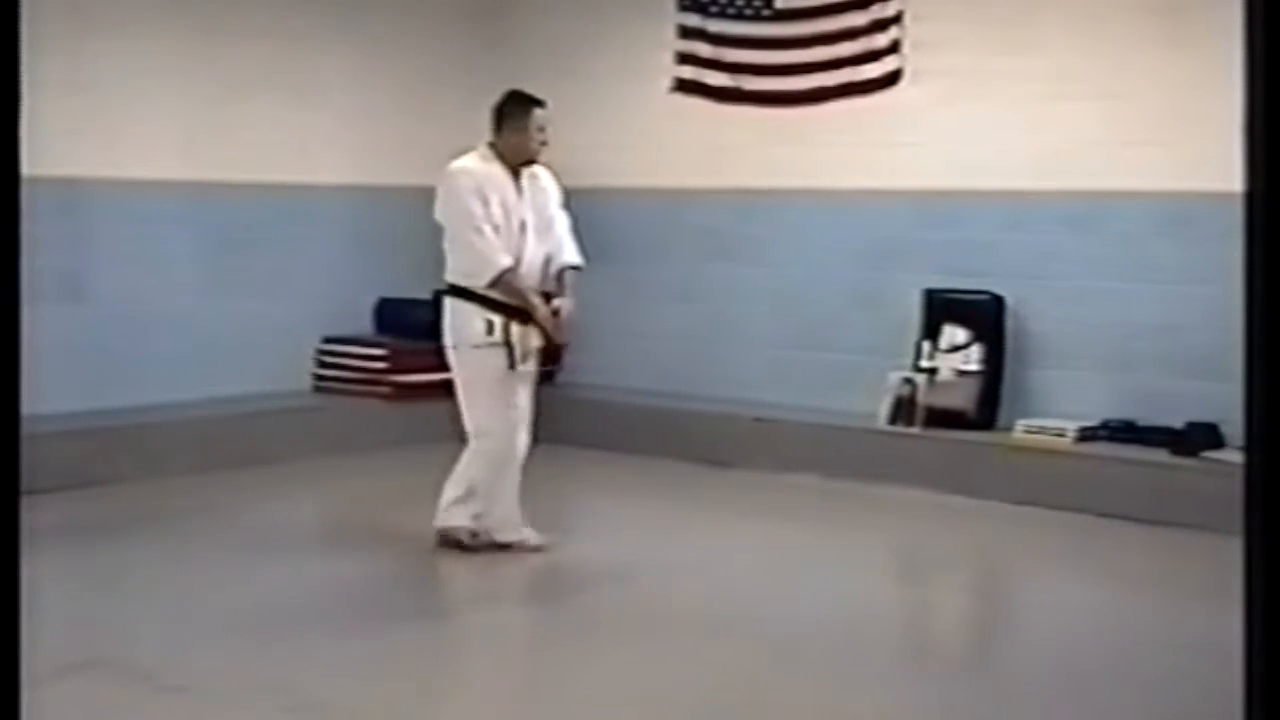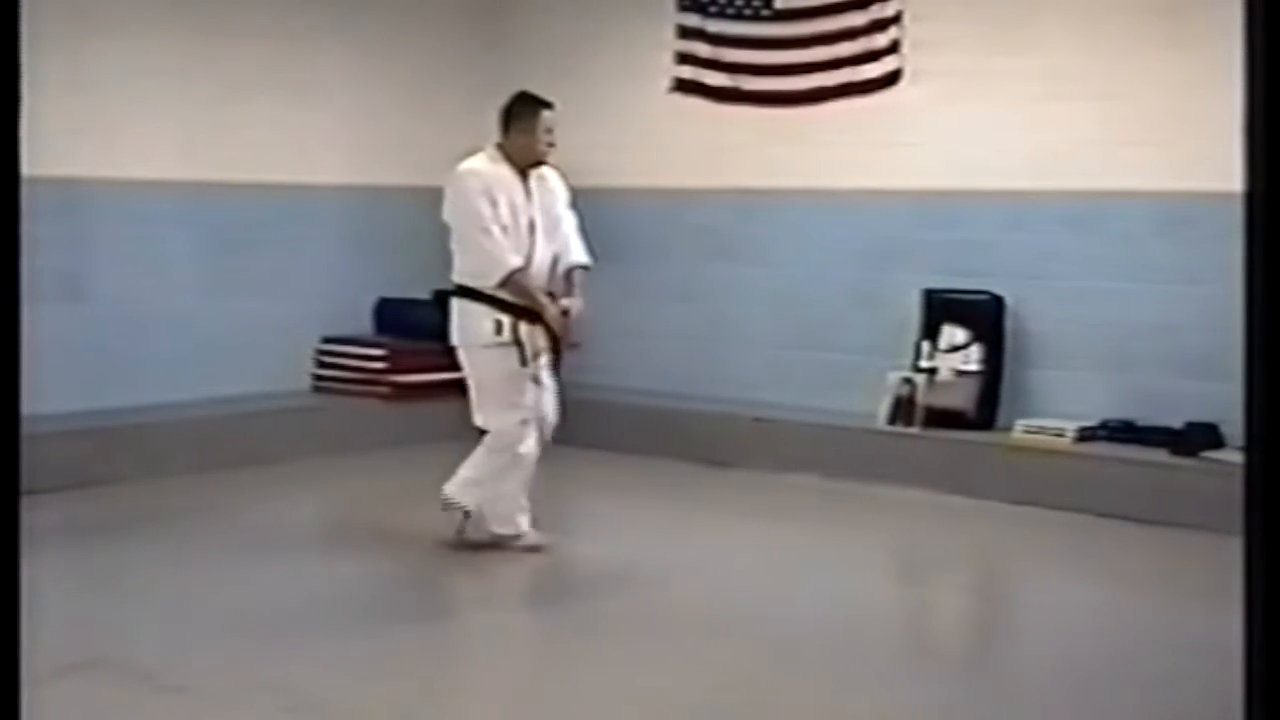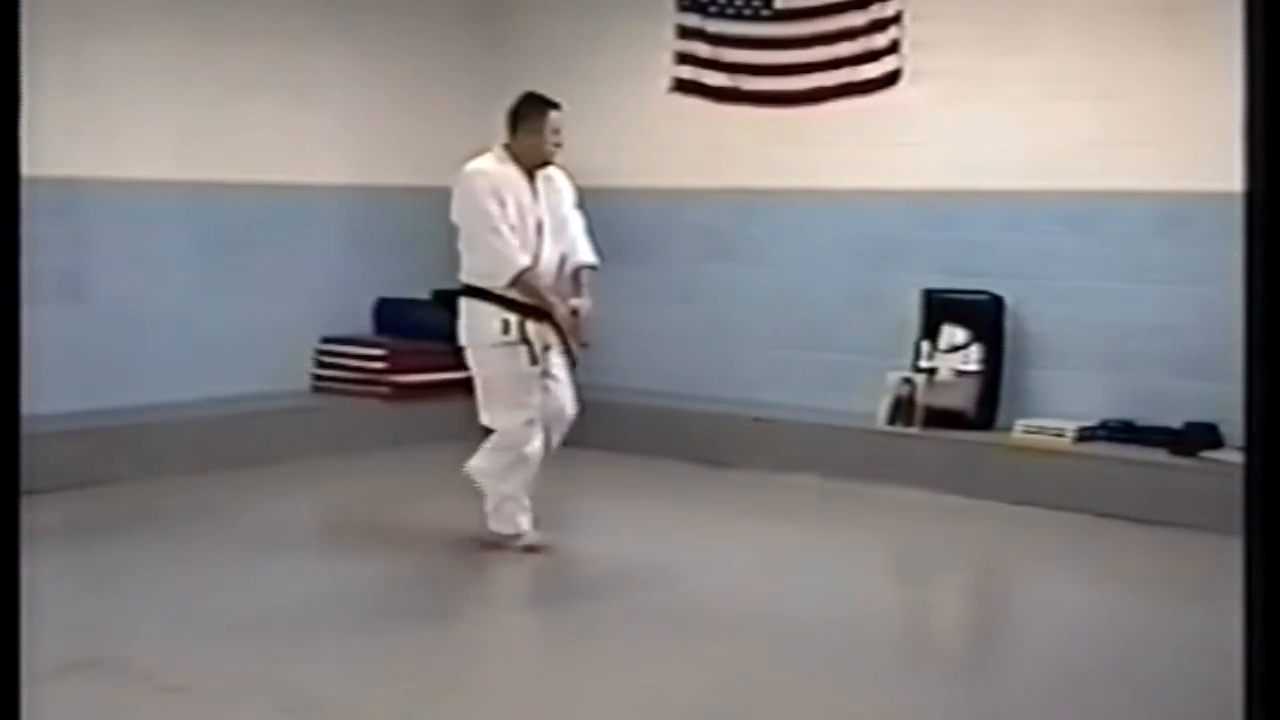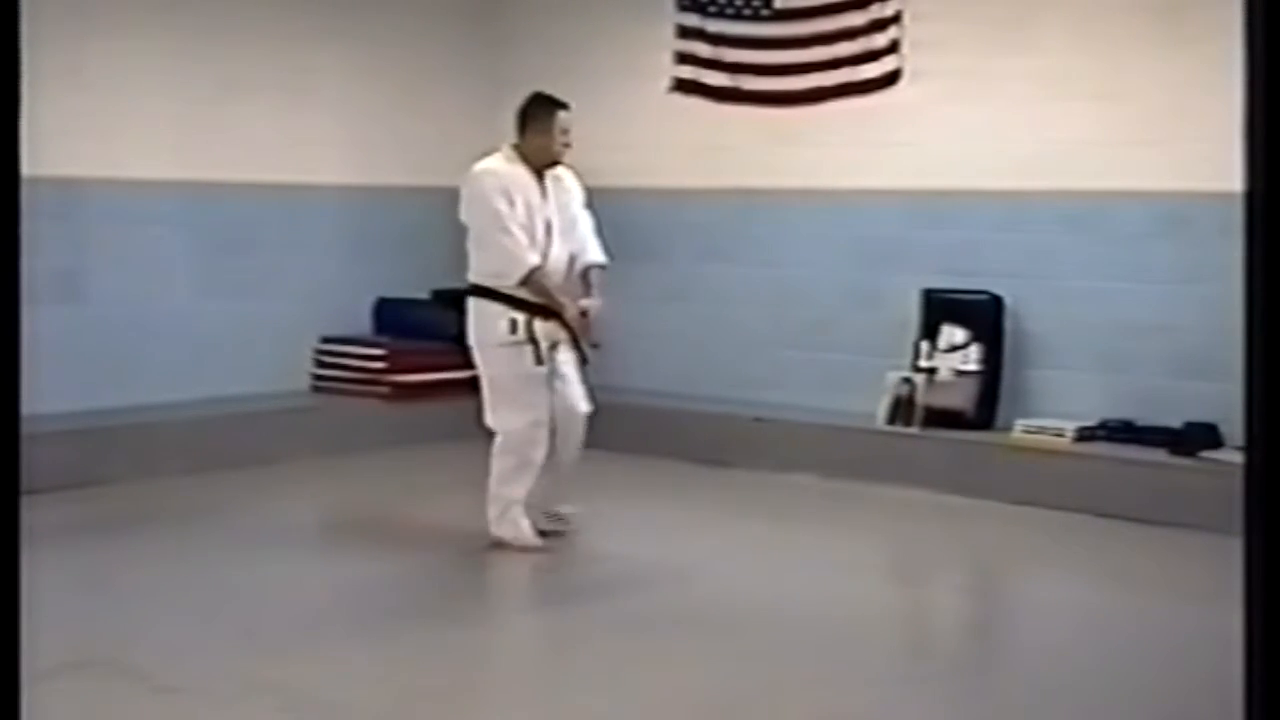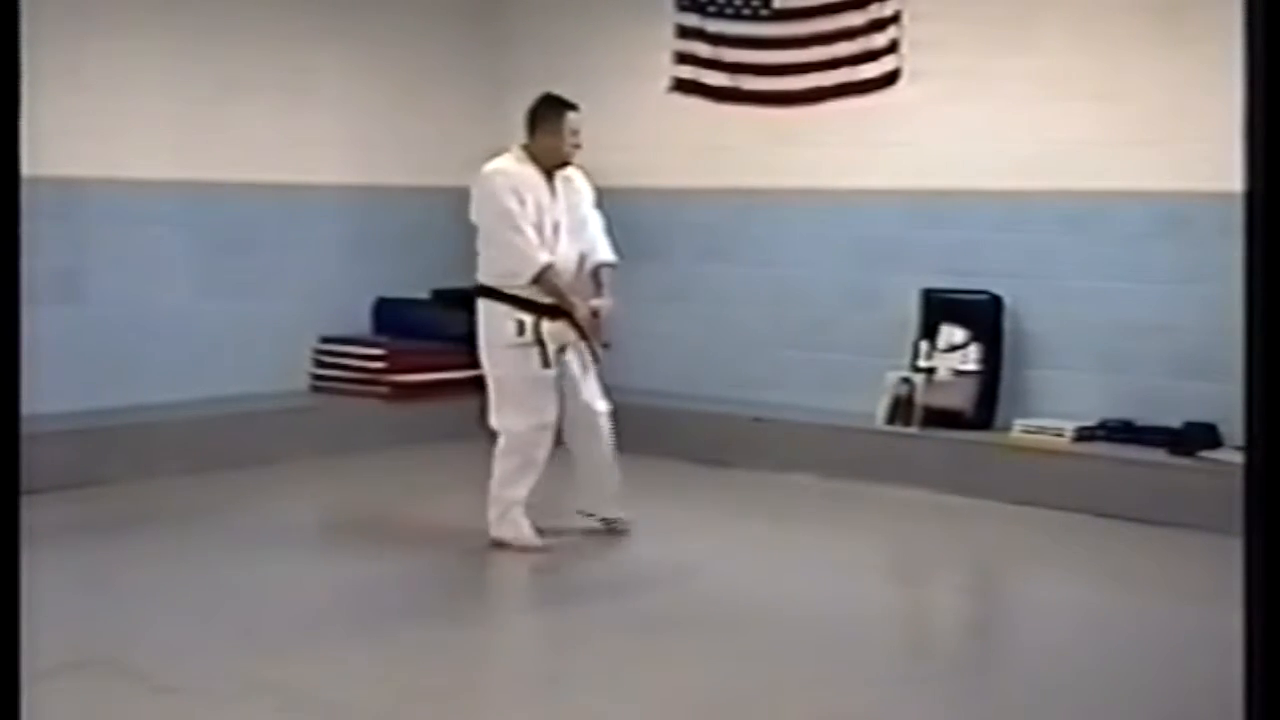
dt=0.1s
person 1, frame 1
left shoulder: (541, 180)
right shoulder: (465, 177)
left elbow: (560, 241)
right elbow: (483, 258)
left wrist: (565, 296)
right wrist: (536, 305)
left hip: (519, 320)
right hip: (480, 319)
left knee: (508, 427)
right knee: (501, 429)
left ankle: (459, 520)
right ankle: (503, 528)
person 1, frame 2
left shoulder: (549, 181)
right shoulder: (473, 178)
left elbow: (567, 241)
right elbow: (493, 258)
left wrist: (573, 296)
right wrist: (545, 305)
left hip: (530, 319)
right hip: (489, 318)
left knee: (540, 417)
right knee: (513, 423)
left ankle: (469, 497)
right ankle: (506, 524)
person 1, frame 3
left shoulder: (556, 181)
right shoulder: (481, 179)
left elbow: (574, 241)
right elbow: (502, 258)
left wrist: (582, 296)
right wrist: (554, 303)
left hip: (538, 318)
right hip: (497, 317)
left knee: (558, 410)
right knee: (519, 423)
left ankle: (490, 480)
right ankle: (508, 523)
person 1, frame 4
left shoulder: (565, 181)
right shoulder: (490, 179)
left elbow: (584, 241)
right elbow: (514, 256)
left wrist: (591, 295)
right wrist: (564, 304)
left hip: (551, 316)
right hip: (506, 318)
left knee: (573, 410)
right knee: (523, 422)
left ankle: (542, 504)
right ankle: (507, 522)
person 1, frame 5
left shoulder: (574, 182)
right shoulder: (500, 179)
left elbow: (593, 241)
right elbow: (524, 255)
left wrist: (602, 294)
right wrist: (575, 302)
left hip: (561, 318)
right hip: (515, 319)
left knee: (590, 412)
right knee: (527, 424)
left ankle: (600, 507)
right ankle: (508, 523)
